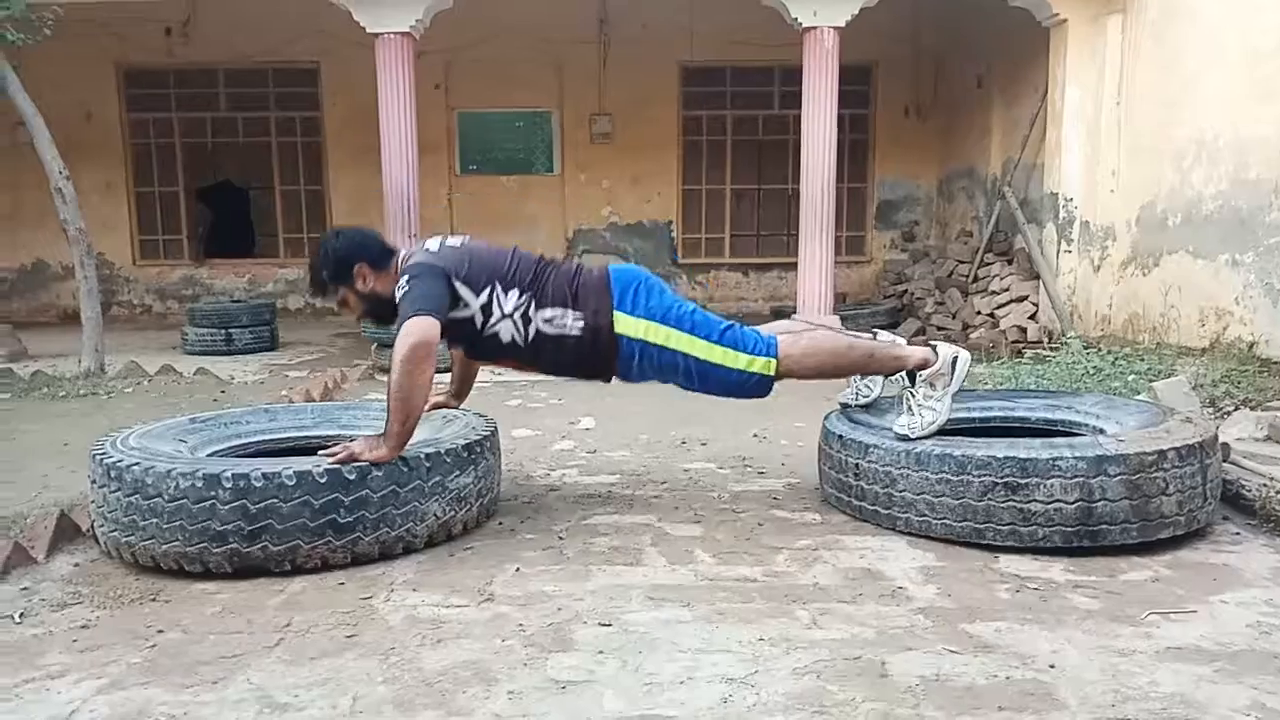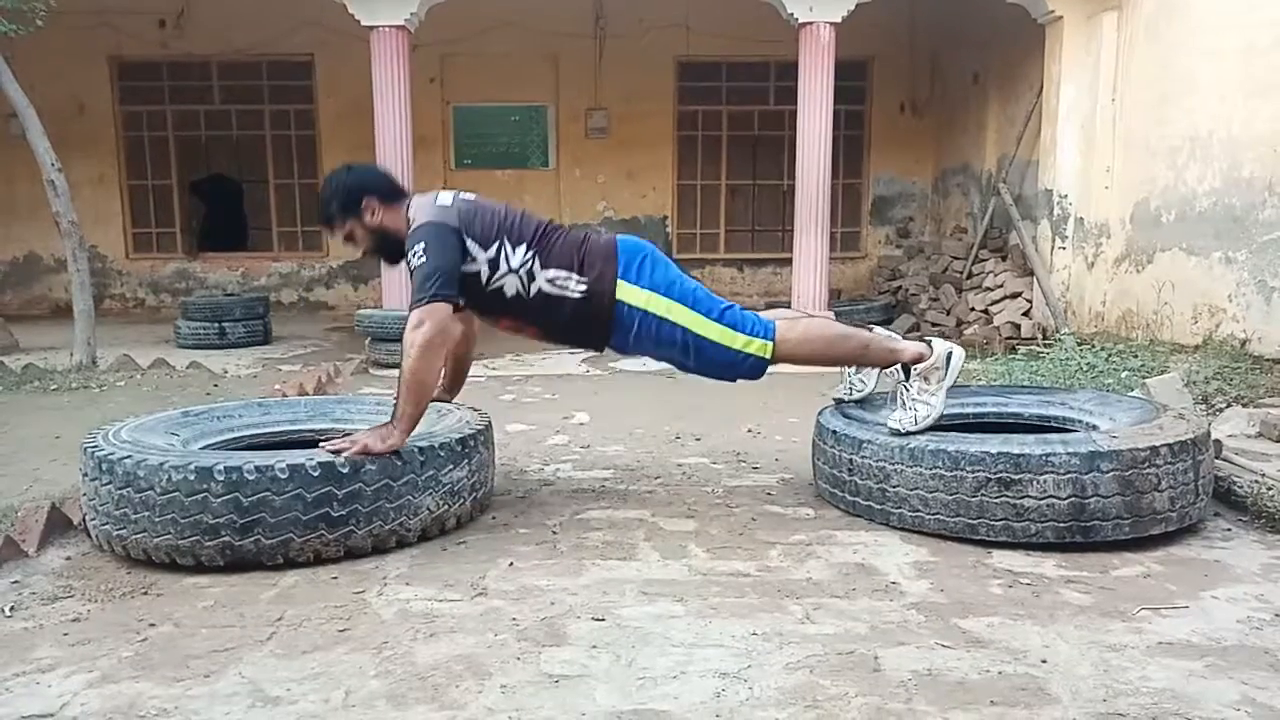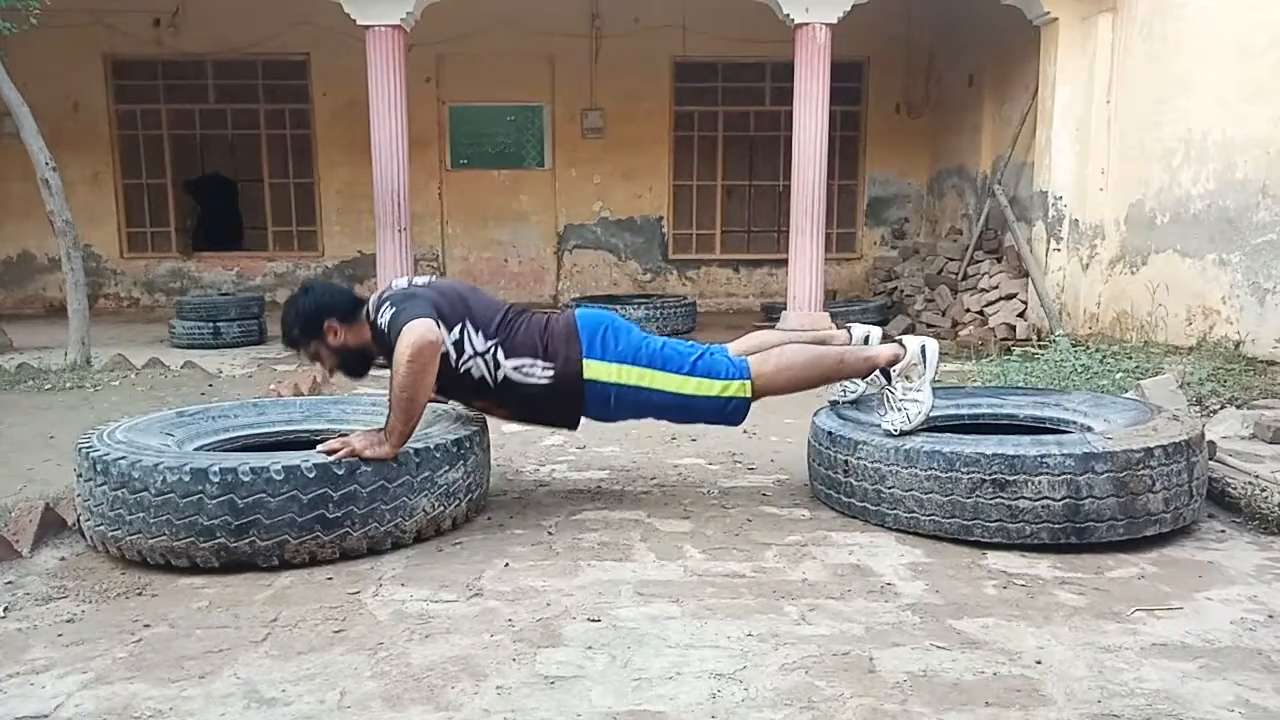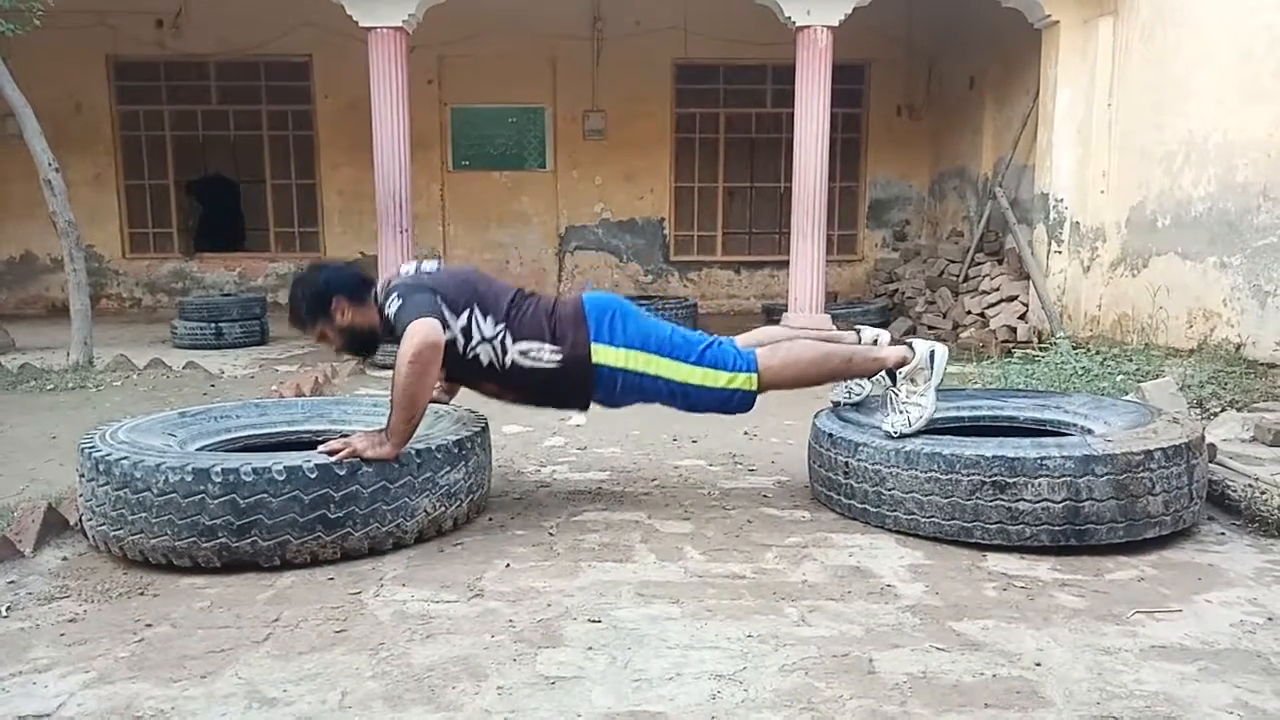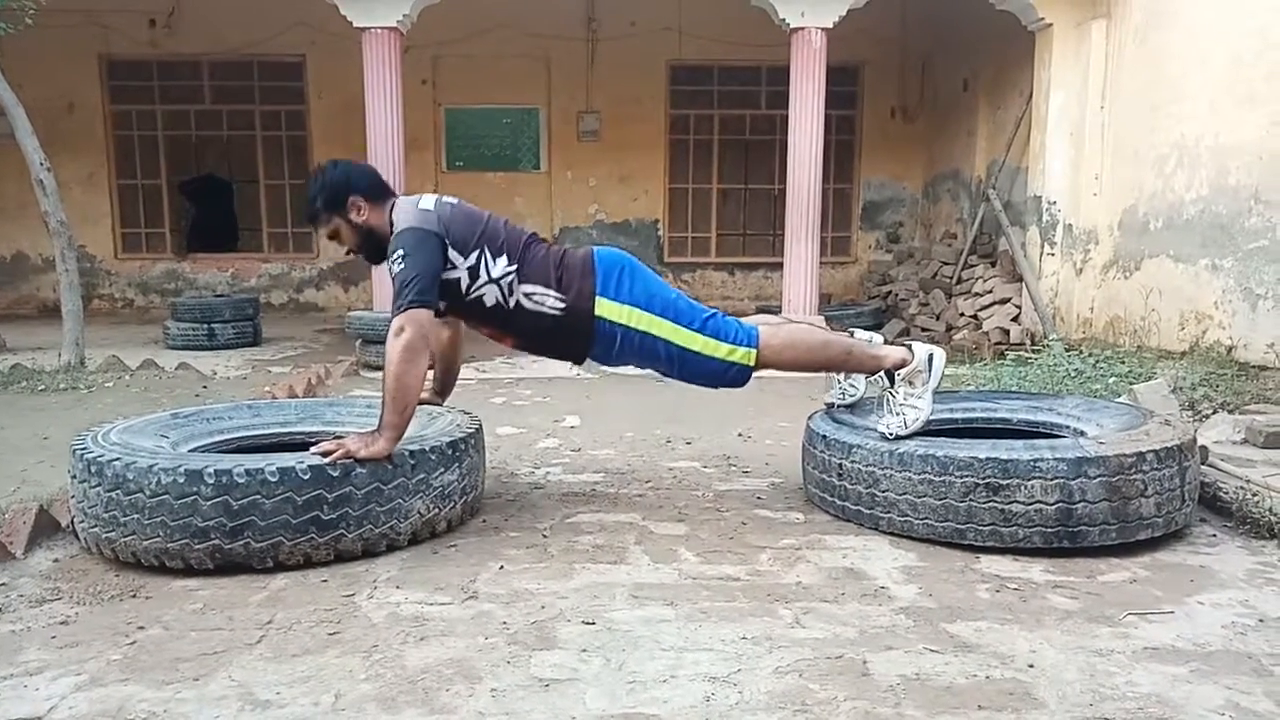
dt=0.7s
person 1, frame 1
left shoulder: (413, 276)
right shoulder: (436, 269)
left elbow: (418, 341)
left wrist: (390, 442)
right wrist: (457, 391)
left hip: (618, 319)
right hip: (611, 308)
left knee: (769, 357)
right knee: (754, 343)
left ankle: (926, 360)
right ankle: (872, 339)
person 1, frame 2
left shoulder: (426, 229)
right shoulder: (442, 221)
left elbow: (430, 329)
right elbow: (463, 317)
left wrist: (396, 432)
right wrist: (447, 391)
left hip: (620, 291)
right hip: (613, 281)
left knee: (763, 343)
right knee: (752, 329)
left ankle: (919, 354)
right ankle: (877, 344)
person 1, frame 3
left shoulder: (392, 306)
right shoulder: (410, 303)
left elbow: (421, 350)
left wrist: (389, 439)
right wrist: (430, 394)
left hip: (590, 362)
right hip: (582, 349)
left knee: (744, 379)
right knee: (728, 358)
left ankle: (900, 357)
right ankle: (852, 339)
person 1, frame 4
left shoulder: (399, 295)
right shoulder: (418, 287)
left elbow: (423, 346)
left wrist: (390, 440)
right wrist: (438, 391)
left hip: (596, 347)
right hip: (591, 330)
left knee: (747, 370)
right knee: (736, 352)
left ankle: (901, 359)
right ankle: (855, 340)
person 1, frame 5
left shoulder: (408, 233)
right shoulder: (424, 221)
left elbow: (410, 331)
right elbow: (450, 311)
left wrist: (386, 437)
right wrist: (439, 393)
left hip: (600, 302)
right hip: (595, 295)
left knee: (750, 347)
right knee: (735, 334)
left ankle: (902, 359)
right ankle: (859, 345)
